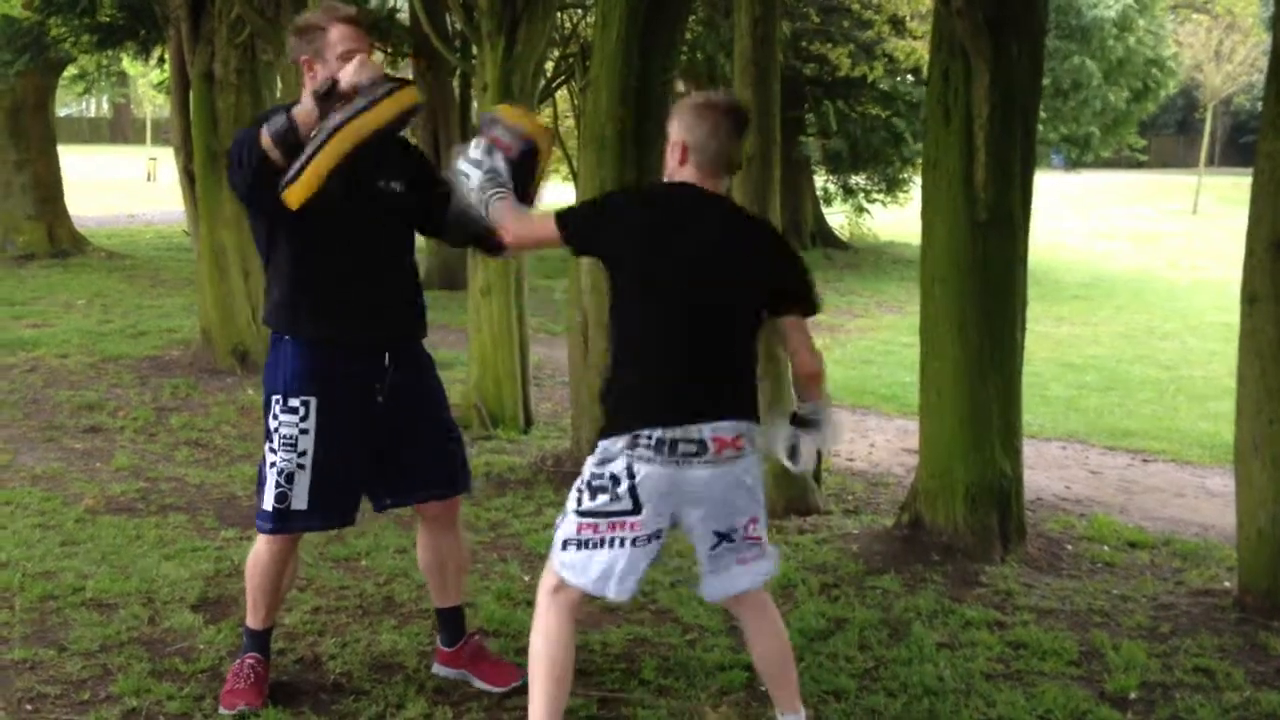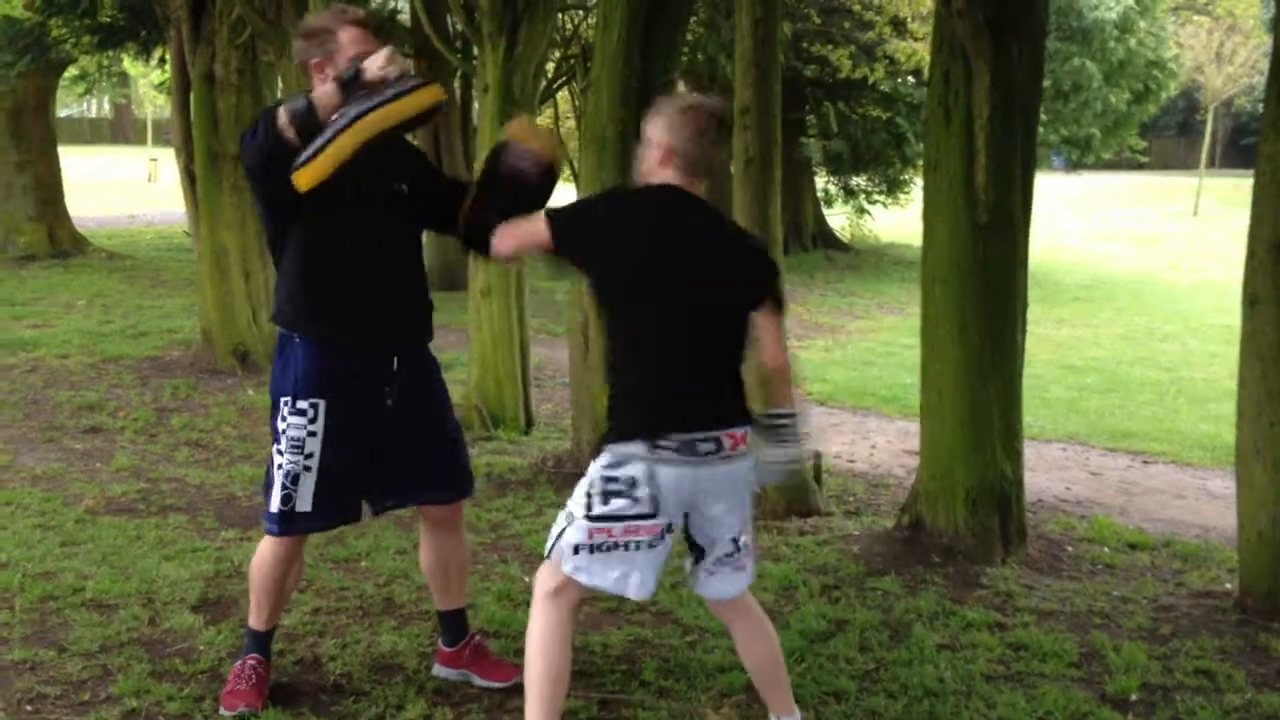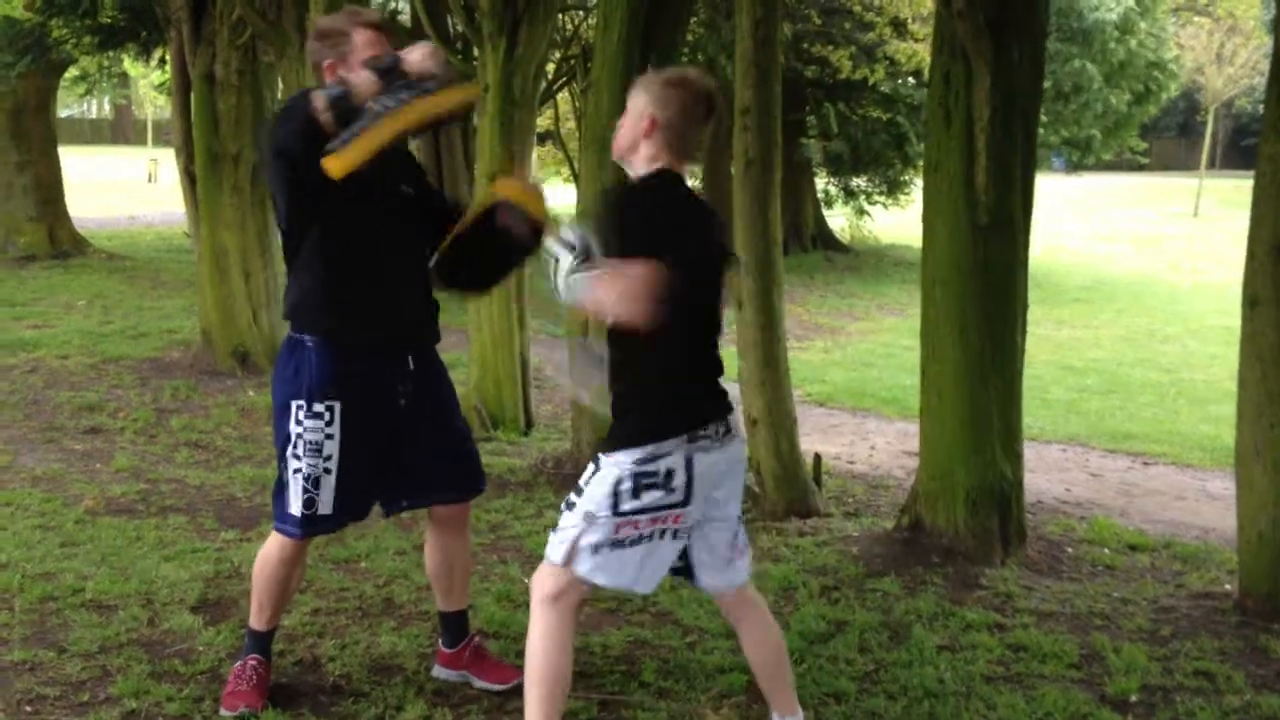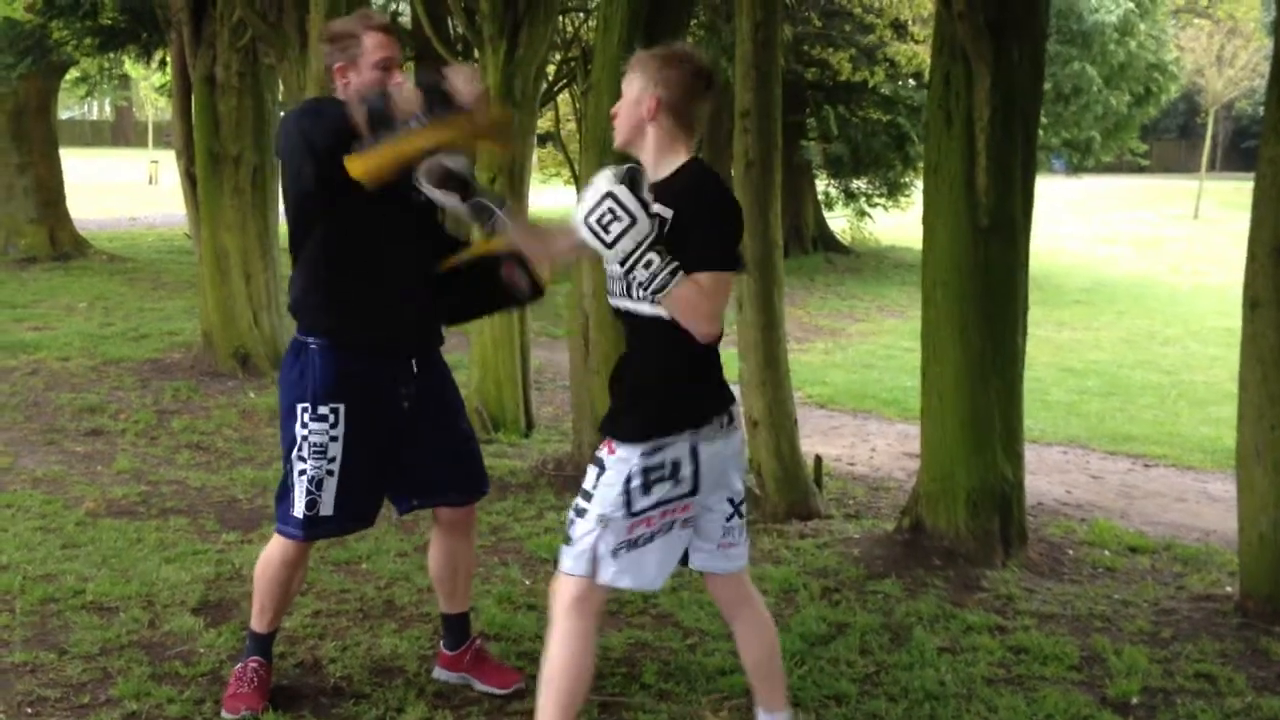
dt=0.1s
person 1, frame 1
left shoulder: (389, 150)
right shoulder: (276, 135)
left elbow: (455, 217)
right elbow: (249, 171)
right wrist: (329, 99)
left hip: (398, 357)
right hip: (312, 361)
left knee: (438, 502)
right knee: (282, 523)
left ankle: (454, 644)
right ankle: (253, 657)
person 1, frame 2
left shoulder: (392, 150)
right shoulder: (288, 141)
left elbow: (459, 213)
right elbow: (260, 150)
left wrist: (508, 175)
right wrist: (353, 81)
left hip: (402, 359)
right hip: (319, 362)
left knee: (442, 505)
right knee: (289, 524)
left ankle: (457, 645)
right ankle: (255, 659)
person 1, frame 3
left shoulder: (394, 156)
right shoulder: (300, 138)
left elbow: (443, 228)
right elbow: (305, 119)
right wrist: (391, 72)
left hip: (410, 359)
right hip: (328, 362)
left knee: (450, 503)
right knee: (297, 526)
left ankle: (456, 646)
right ankle: (254, 659)
person 1, frame 4
right shoulder: (324, 129)
left elbow: (430, 248)
right elbow: (323, 128)
right wrist: (437, 94)
left hip: (415, 361)
right hip: (334, 363)
left knee: (456, 506)
right knee: (300, 529)
left ankle: (457, 648)
right ankle: (254, 661)
person 2, frame 1
left shoulder: (631, 210)
right shoulder: (764, 242)
left elbow: (516, 233)
right elbow: (806, 361)
left wrist: (485, 185)
right wrist: (809, 415)
left hip: (641, 449)
right hip: (728, 445)
left knee: (558, 596)
right knee: (749, 595)
person 2, frame 2
left shoulder: (613, 211)
right shoulder: (740, 245)
left elbow: (506, 243)
right elbow: (774, 359)
right wrist: (782, 427)
left hip: (646, 451)
right hip: (723, 449)
left knee: (552, 596)
right knee: (731, 599)
person 2, frame 3
left shoulder: (640, 202)
right shoulder: (693, 214)
left elbow: (630, 305)
left wrist: (575, 275)
left hip: (655, 443)
right hip: (711, 437)
left knee: (552, 592)
right knee: (734, 595)
person 2, frame 4
left shoulder: (700, 195)
right shoulder: (651, 192)
left elbow: (707, 319)
right elbow: (579, 242)
left wrist: (635, 252)
left hip: (659, 435)
right hip: (707, 428)
left knee: (575, 596)
right knee: (731, 586)
